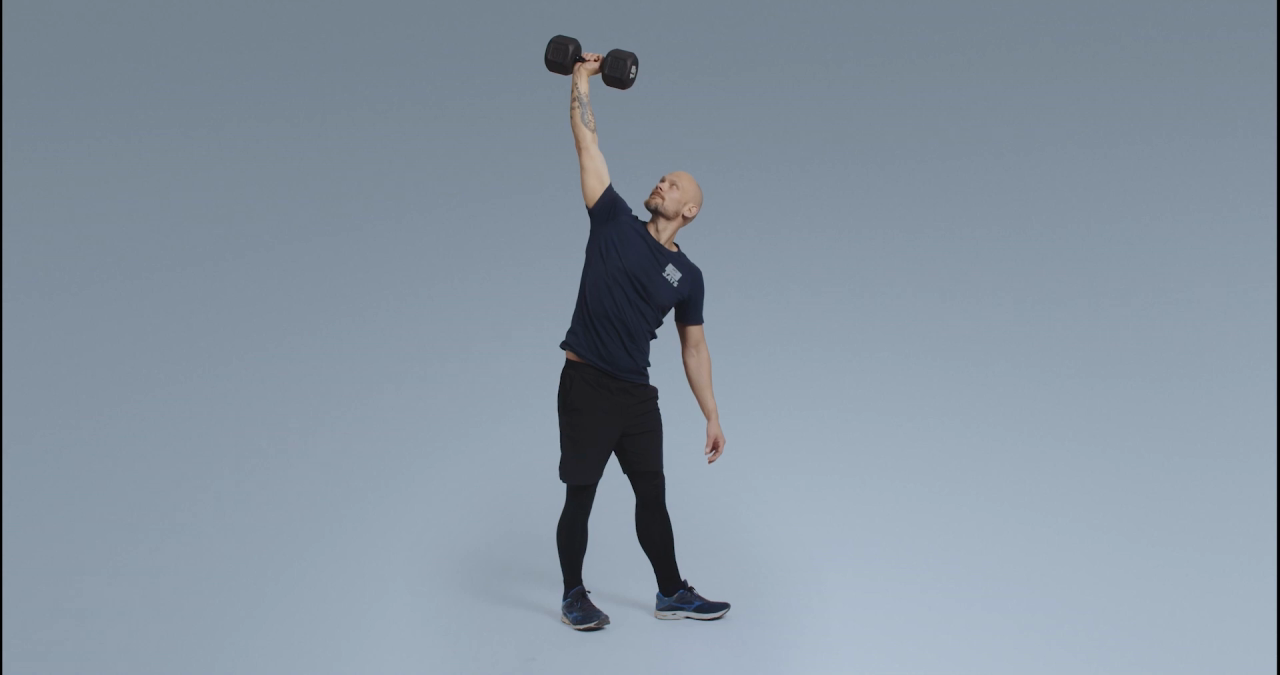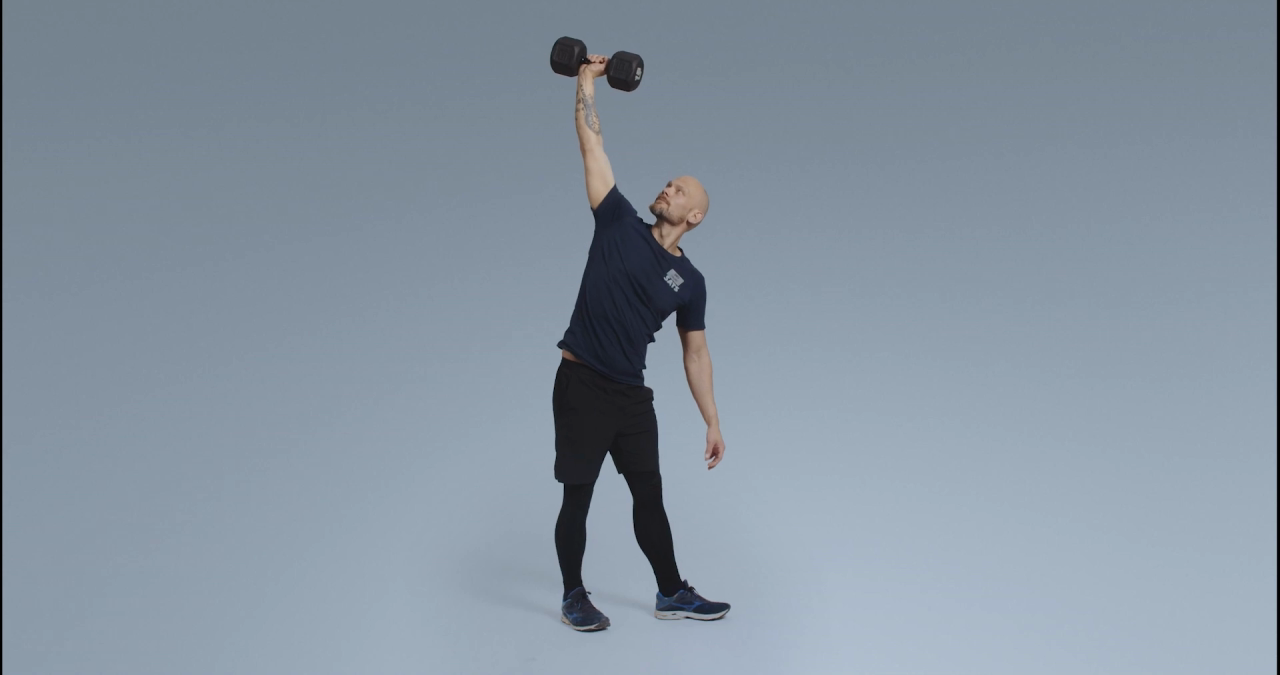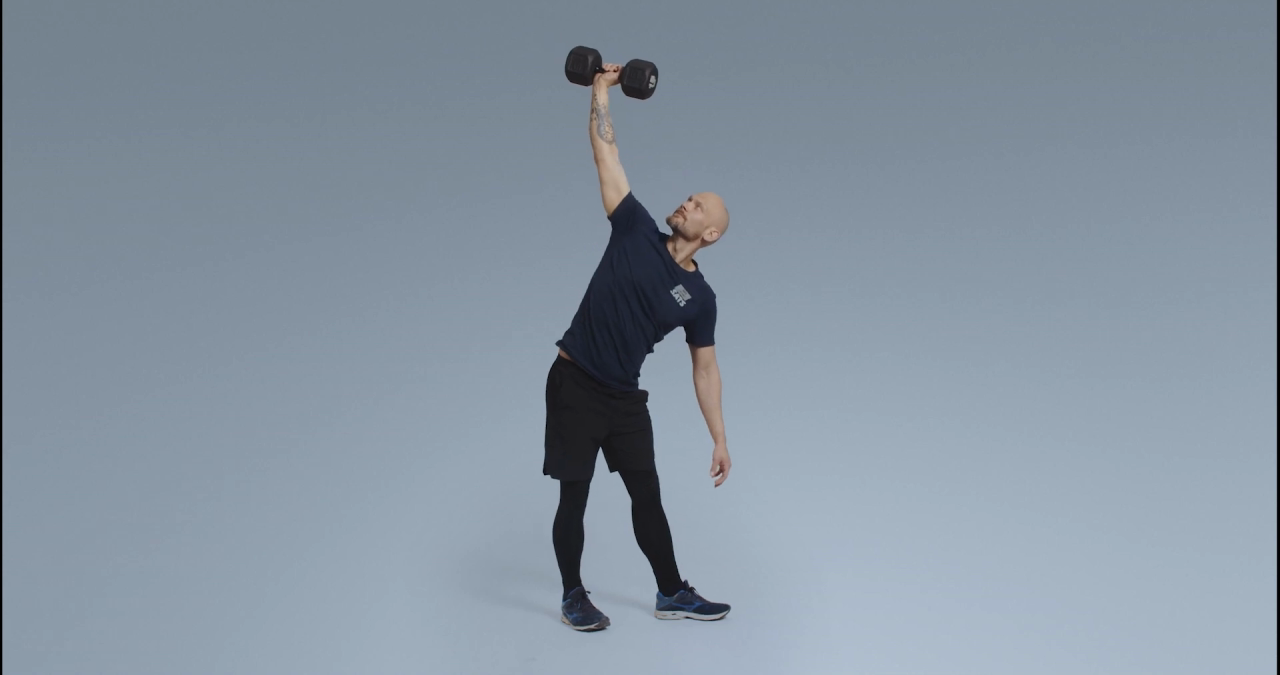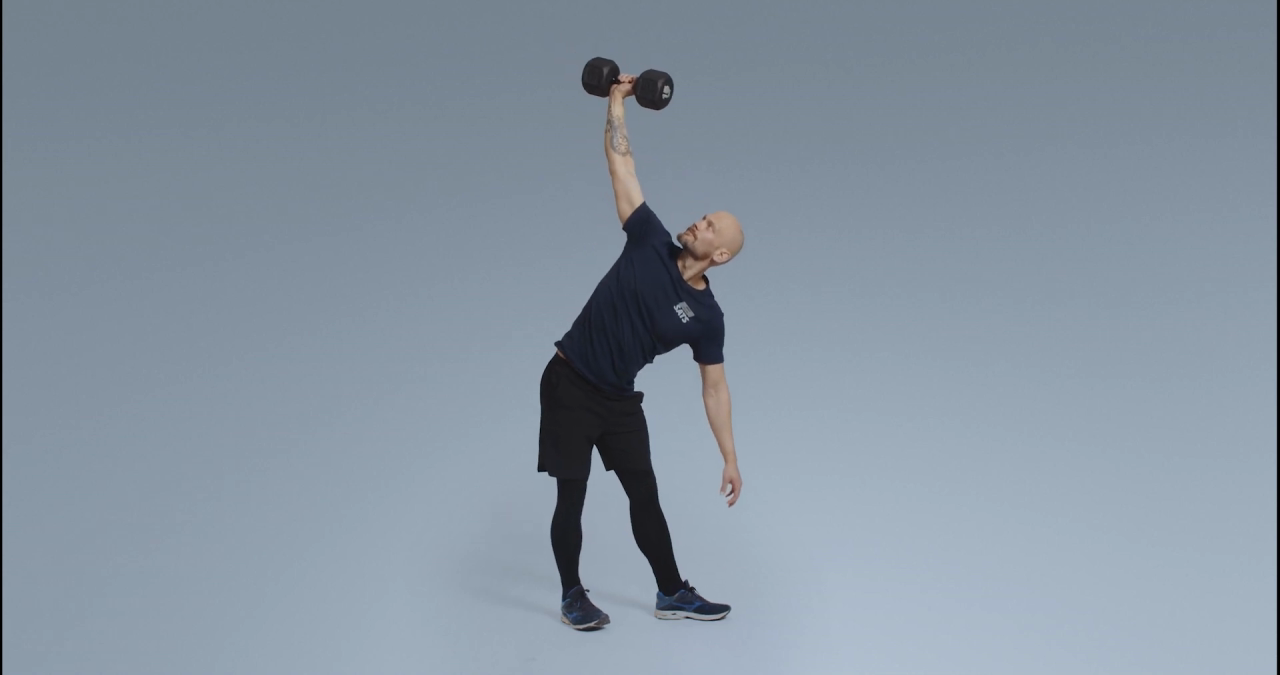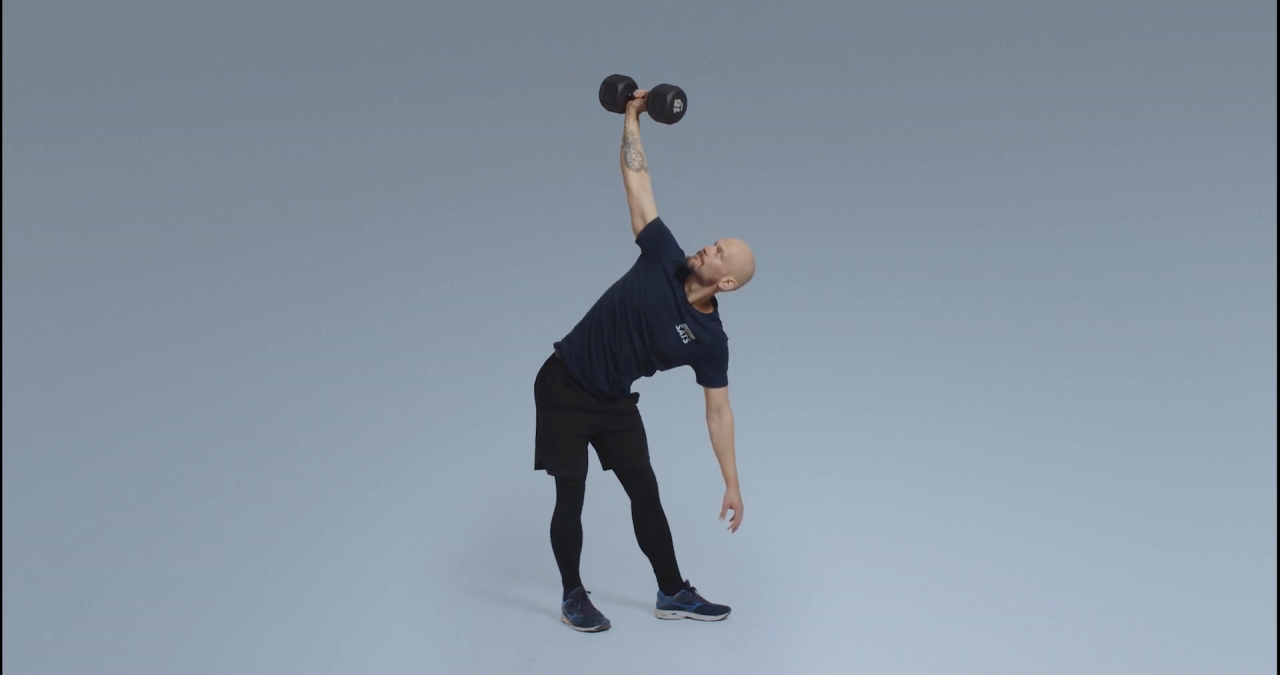
dt=0.3s
person 1, frame 1
left shoulder: (688, 276)
right shoulder: (615, 222)
left elbow: (694, 349)
right elbow: (587, 144)
left wrist: (712, 417)
right wrist: (580, 80)
left hip: (638, 392)
right hip: (587, 386)
left knee: (652, 495)
right knee: (581, 496)
left ankle: (671, 593)
right ankle: (574, 597)
person 1, frame 2
left shoulder: (689, 283)
right shoulder: (619, 224)
left elbow: (696, 354)
right elbow: (591, 146)
left wrist: (713, 422)
right wrist: (586, 81)
left hip: (631, 393)
right hip: (582, 385)
left knee: (649, 495)
right knee: (578, 497)
left ankle: (672, 594)
right ankle: (573, 598)
person 1, frame 3
left shoulder: (700, 297)
right shoulder: (635, 231)
left elbow: (705, 369)
right elbow: (605, 154)
left wrist: (719, 439)
right wrist: (601, 90)
left hip: (626, 396)
right hip: (576, 385)
left knee: (647, 495)
right knee: (575, 496)
left ankle: (671, 592)
right ankle: (573, 597)
person 1, frame 4
left shoulder: (706, 317)
right shoulder: (651, 242)
left elbow: (714, 387)
right elbow: (621, 166)
left wrist: (730, 457)
right wrist: (616, 101)
left hip: (619, 398)
right hip: (569, 385)
left knee: (645, 494)
right knee: (572, 496)
left ankle: (672, 594)
right ankle: (573, 597)
person 1, frame 5
left shoulder: (709, 340)
right shoulder: (663, 258)
left elbow: (718, 410)
right elbow: (637, 181)
left wrist: (732, 484)
right wrist: (632, 118)
left hip: (613, 401)
right hip: (564, 387)
left knee: (645, 492)
right knee: (571, 496)
left ankle: (672, 593)
right ankle: (573, 597)
